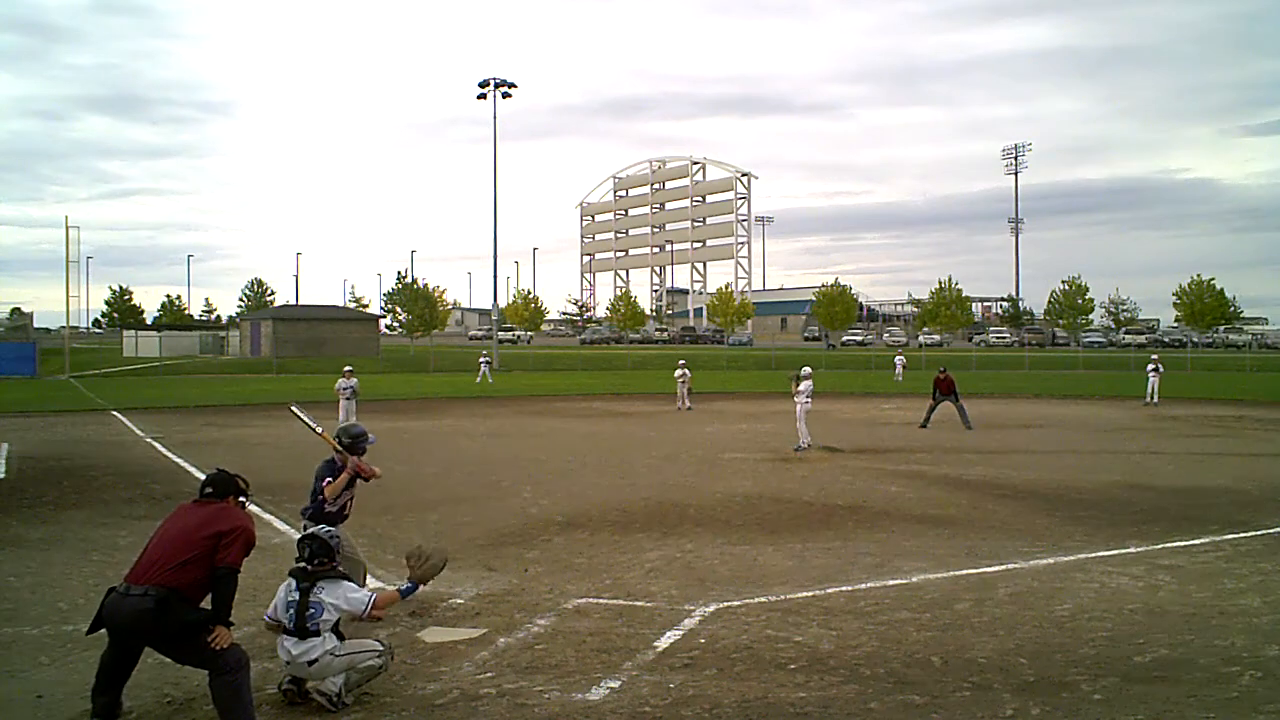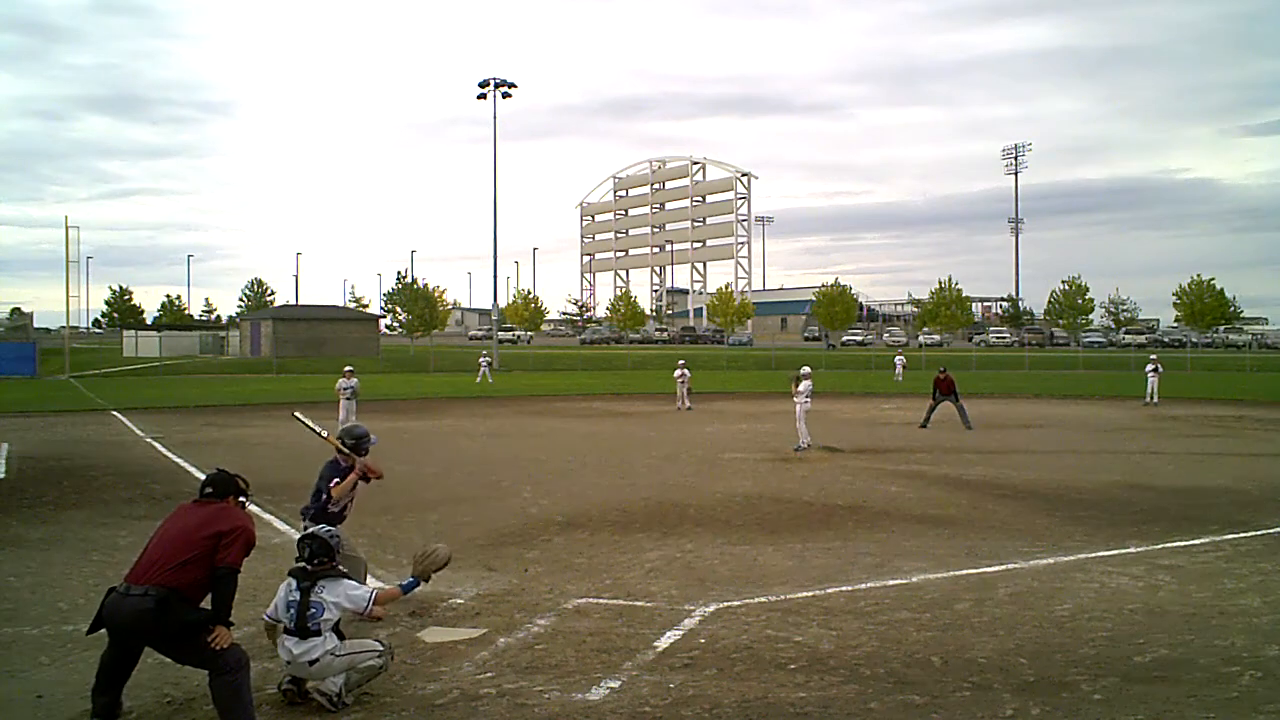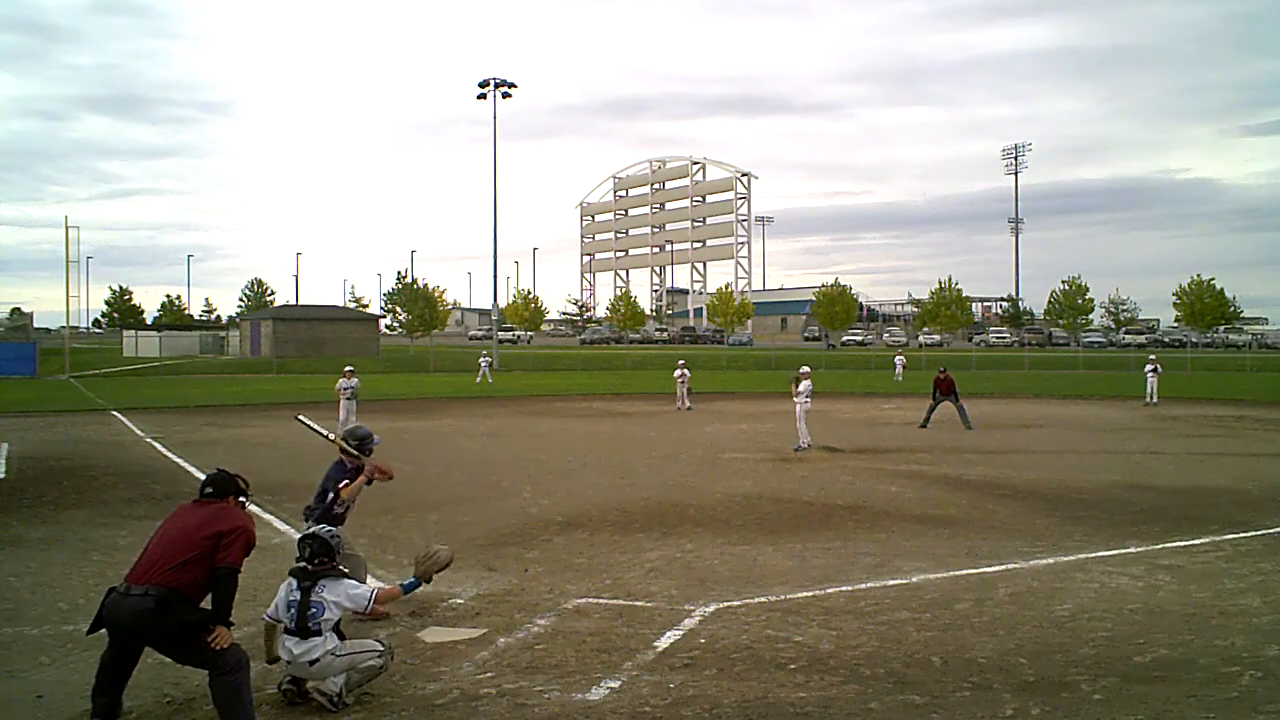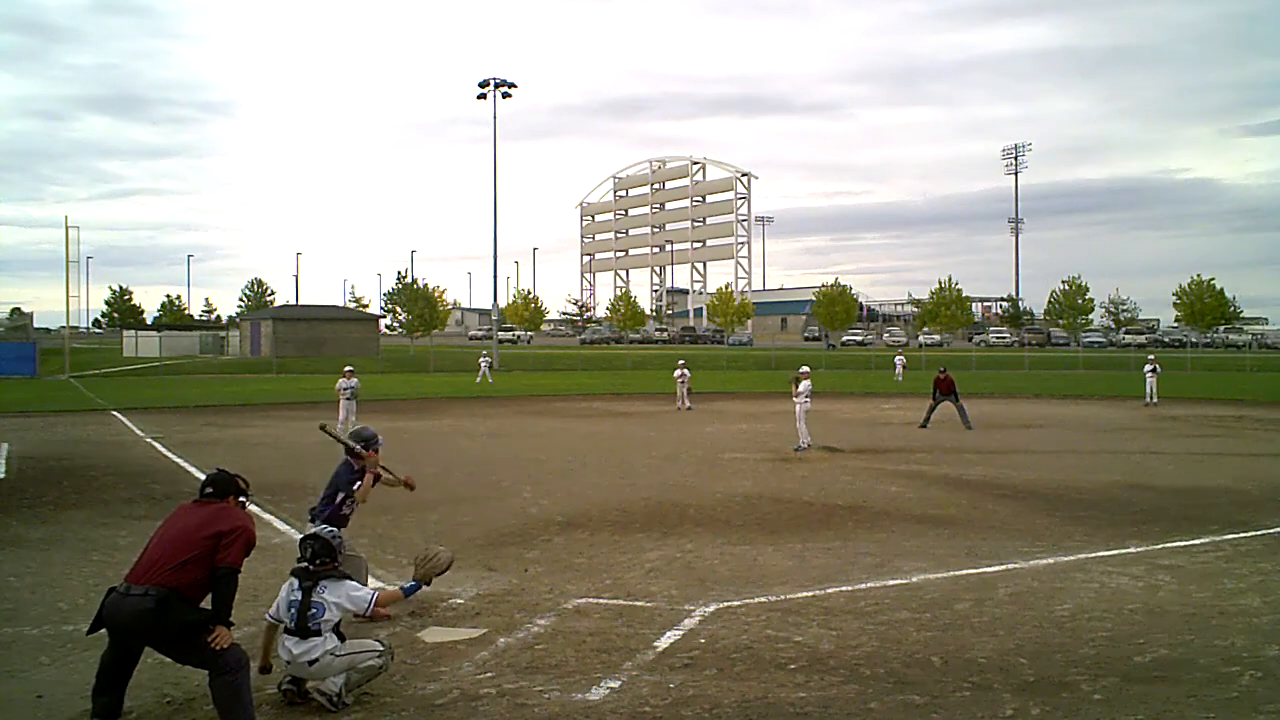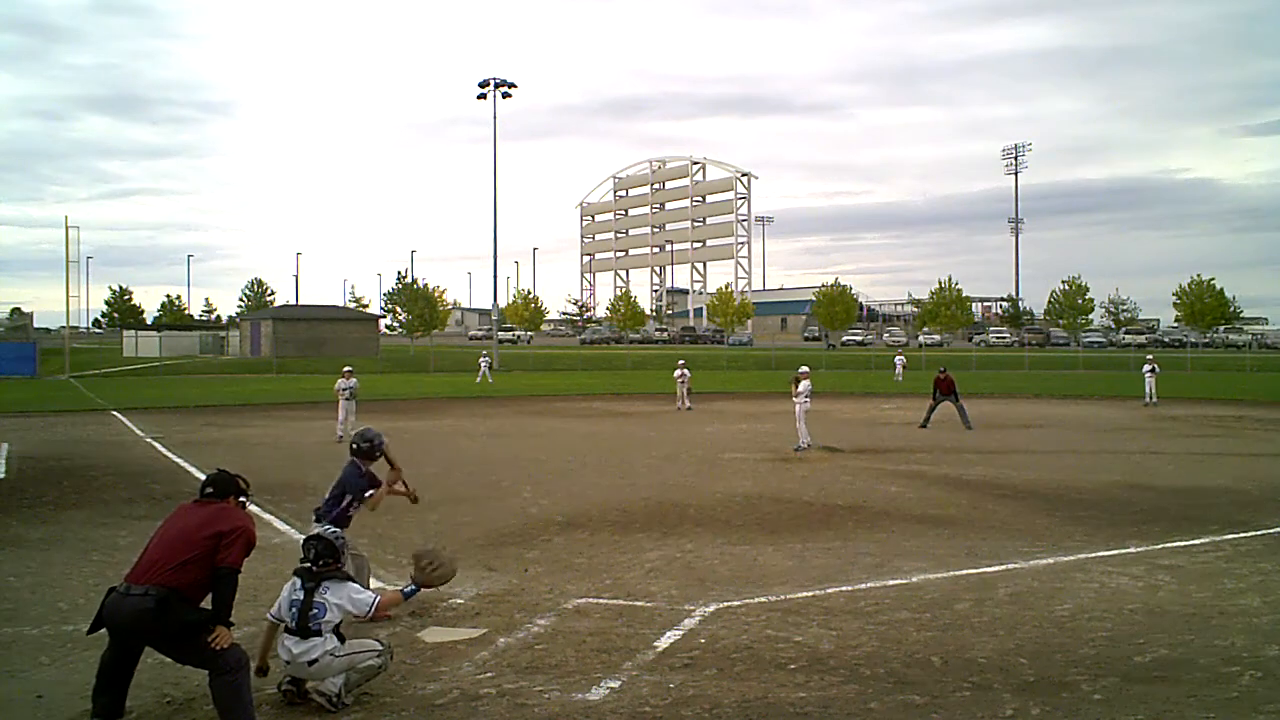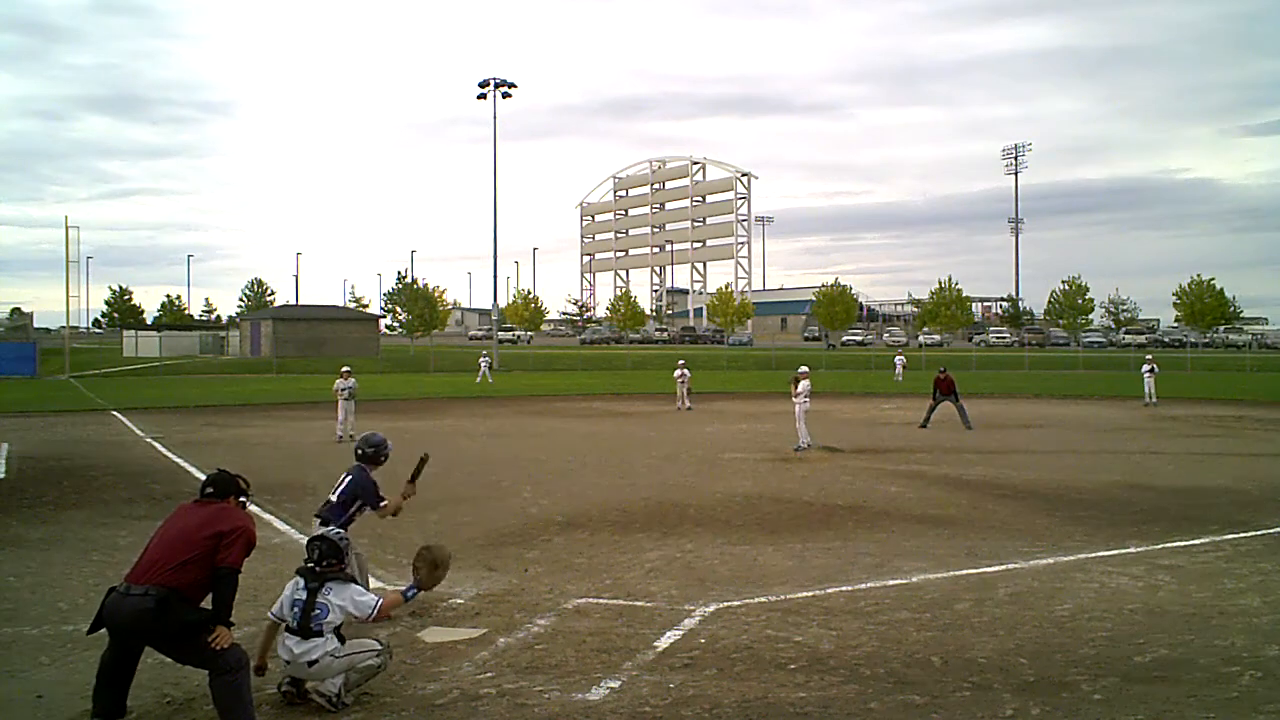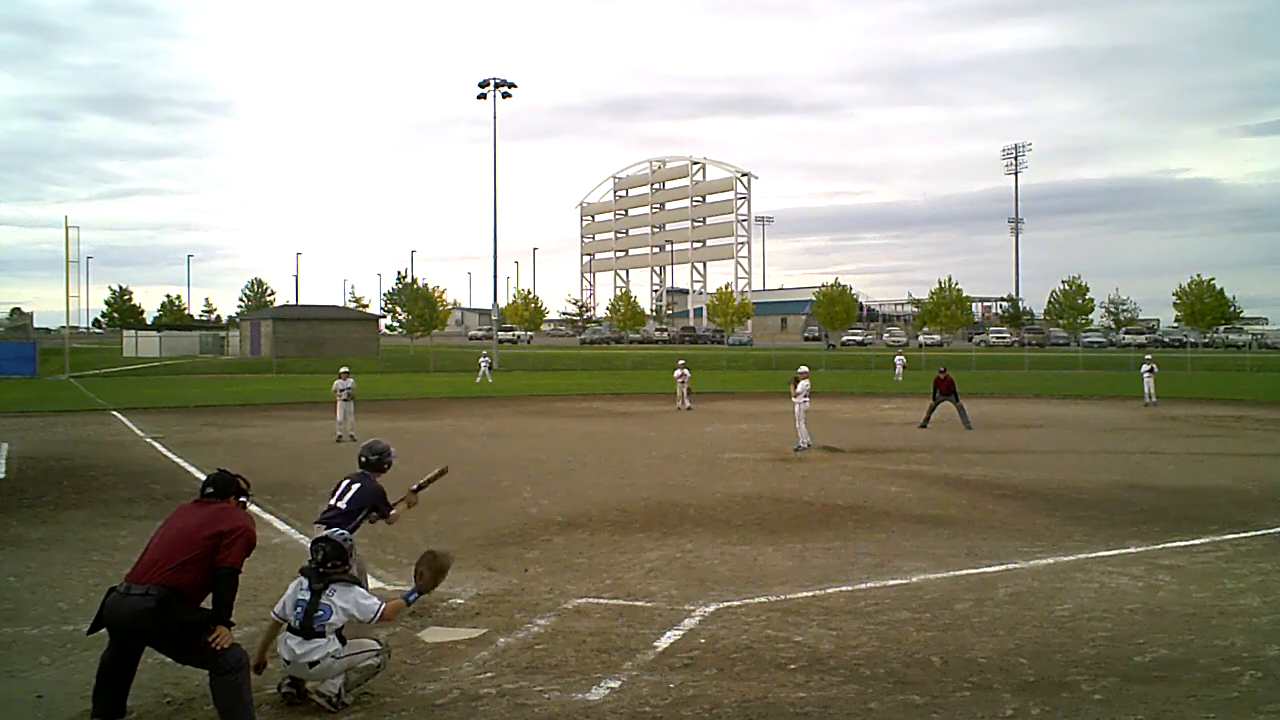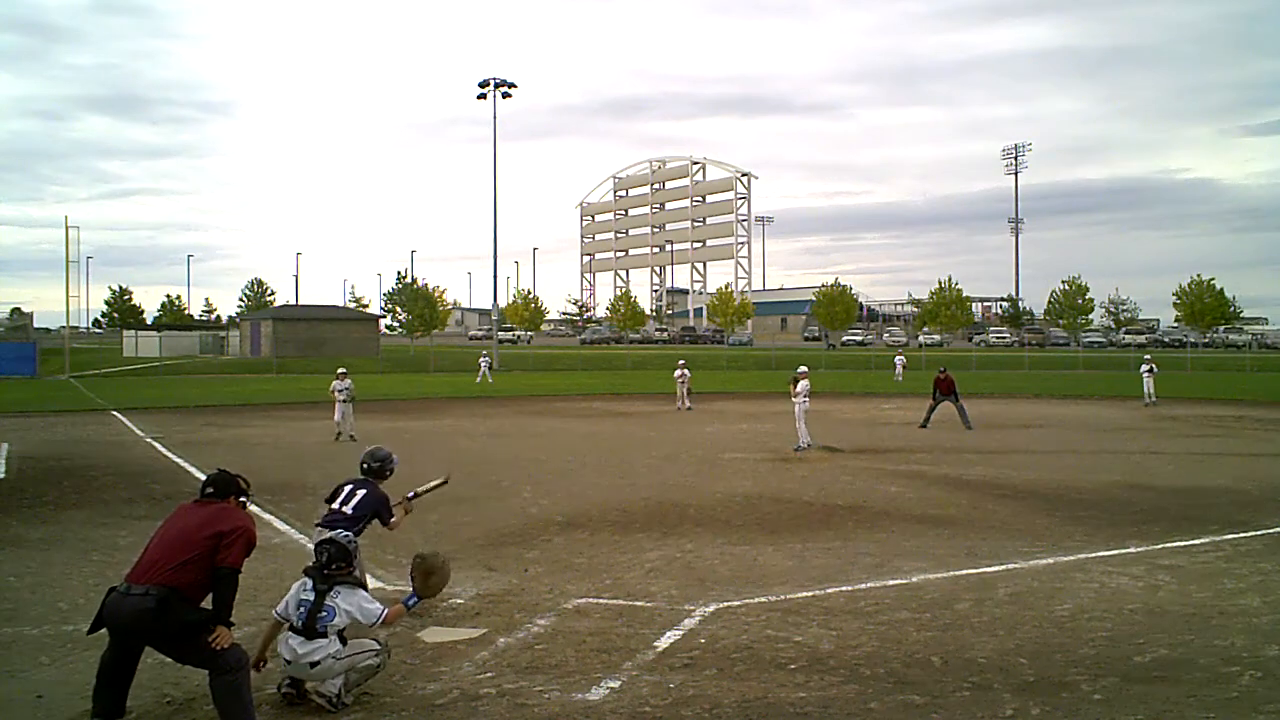
dt=0.1s
person 1, frame 1
left shoulder: (182, 511)
right shoulder: (238, 521)
right elbow: (226, 575)
right wrist: (221, 622)
left hip: (117, 604)
right hip: (156, 610)
left knee: (121, 651)
right knee: (231, 661)
person 1, frame 2
left shoulder: (182, 511)
right shoulder: (237, 521)
right elbow: (225, 575)
right wrist: (221, 622)
left hip: (116, 604)
right hip: (156, 610)
left knee: (121, 651)
right knee: (231, 662)
person 1, frame 3
left shoulder: (182, 512)
right shoulder: (238, 521)
right elbow: (226, 575)
right wrist: (222, 622)
left hip: (117, 604)
right hip: (156, 610)
left knee: (121, 650)
right knee: (231, 662)
person 1, frame 4
left shoulder: (182, 512)
right shoulder: (238, 521)
right elbow: (225, 575)
right wrist: (222, 622)
left hip: (117, 604)
right hip: (156, 610)
left knee: (121, 651)
right knee: (231, 662)
person 1, frame 5
left shoulder: (182, 512)
right shoulder: (238, 521)
right elbow: (226, 575)
right wrist: (222, 622)
left hip: (117, 604)
right hip: (156, 609)
left knee: (121, 651)
right knee: (230, 662)
person 1, frame 6
left shoulder: (183, 511)
right shoulder: (238, 521)
right elbow: (226, 575)
right wrist: (222, 622)
left hip: (117, 604)
right hip: (157, 609)
left knee: (121, 652)
right knee: (231, 662)
person 1, frame 7
left shoulder: (183, 512)
right shoulder: (239, 521)
right elbow: (226, 575)
right wrist: (222, 622)
left hip: (117, 604)
right hip: (156, 609)
left knee: (120, 653)
right knee: (231, 661)
person 1, frame 8
left shoulder: (183, 512)
right shoulder: (239, 521)
right elbow: (226, 575)
right wrist: (222, 622)
left hip: (117, 603)
right hip: (157, 609)
left knee: (121, 653)
right knee: (231, 661)
person 2, frame 1
left shoulder: (290, 584)
right shoulder: (338, 588)
left elbow: (270, 624)
right elbow: (377, 604)
right wrist: (412, 584)
left hip: (289, 661)
right hip: (319, 662)
right knee: (382, 653)
left ankle: (294, 680)
right ankle: (332, 689)
person 2, frame 2
left shoulder: (290, 584)
right shoulder: (339, 586)
left elbow: (269, 624)
right elbow: (378, 599)
left wrist: (278, 644)
right wrist: (415, 580)
left hip: (289, 660)
right hip: (319, 662)
right knee: (382, 653)
left ankle: (293, 680)
right ankle: (332, 689)
person 2, frame 3
left shoulder: (291, 583)
right shoulder: (341, 586)
left elbow: (270, 623)
right elbow: (380, 598)
left wrist: (269, 652)
right wrist: (417, 580)
left hip: (291, 661)
right hip: (319, 662)
right knee: (383, 652)
left ankle: (293, 680)
right ankle: (332, 688)
person 2, frame 4
left shoulder: (293, 583)
right shoulder: (340, 586)
left elbow: (272, 622)
right elbow: (381, 600)
left wrist: (264, 659)
right wrist: (416, 583)
left hip: (291, 660)
right hip: (319, 661)
right knee: (382, 652)
left ankle: (292, 681)
right ankle: (334, 688)
person 2, frame 5
left shoulder: (294, 583)
right shoulder: (343, 588)
left elbow: (272, 623)
right elbow: (381, 605)
left wrist: (261, 660)
right wrist: (415, 586)
left hip: (289, 661)
right hip: (320, 663)
right knee: (381, 652)
left ankle: (293, 680)
right ankle: (332, 688)
person 2, frame 6
left shoulder: (296, 583)
right shoulder: (346, 590)
left elbow: (273, 622)
right elbow: (383, 608)
left wrist: (260, 659)
right wrist: (415, 587)
left hip: (289, 661)
right hip: (320, 663)
right knee: (381, 652)
left ankle: (292, 680)
right ankle: (331, 689)
person 2, frame 7
left shoulder: (300, 584)
right shoulder: (350, 592)
left elbow: (275, 621)
right elbow: (386, 613)
left wrist: (260, 657)
right wrist: (417, 591)
left hip: (290, 660)
right hip: (320, 664)
right knee: (379, 652)
left ankle: (293, 681)
right ankle: (332, 690)
person 2, frame 8
left shoulder: (303, 584)
right shoulder: (353, 594)
left elbow: (277, 621)
right elbow: (387, 618)
left wrist: (260, 653)
right wrist: (416, 596)
left hip: (290, 661)
right hip: (321, 664)
right knee: (379, 652)
left ankle: (293, 681)
right ankle: (331, 690)
person 3, frame 1
left shoulder: (353, 463)
right shoulder: (327, 468)
left elbow: (376, 473)
right elbow: (329, 493)
left wrist: (368, 469)
right wrist: (349, 470)
left hip: (335, 527)
right hip: (316, 527)
left knee: (357, 565)
person 3, frame 2
left shoulder: (354, 464)
right shoulder: (331, 469)
left elbow: (378, 474)
right elbow: (337, 494)
left wrist: (371, 468)
right wrist: (357, 472)
left hip: (333, 527)
right hip: (316, 527)
left knee: (357, 563)
person 3, frame 3
left shoulder: (357, 467)
right shoulder: (337, 471)
left elbow: (384, 475)
right elbow: (346, 496)
left wrist: (383, 472)
right wrist: (366, 474)
left hip: (333, 528)
right hip: (319, 529)
left knee: (357, 563)
person 3, frame 4
left shoulder: (359, 469)
right shoulder: (345, 471)
left elbow: (381, 480)
right elbow: (362, 497)
left wrist: (403, 481)
right wrist: (371, 471)
left hip: (333, 529)
left knee: (358, 564)
person 3, frame 5
left shoulder: (361, 471)
right shoulder: (355, 474)
left elbow: (379, 488)
right elbow: (371, 504)
left wrist: (403, 491)
right wrist: (389, 483)
left hip: (334, 529)
left knee: (360, 562)
person 3, frame 6
left shoulder: (355, 472)
right shoulder: (364, 480)
right elbow: (382, 512)
right wrist: (404, 496)
left hip: (330, 529)
left knee: (358, 560)
person 3, frame 7
left shoulder: (350, 478)
right shoulder: (375, 489)
right elbow: (391, 519)
right wrist: (409, 503)
left hip: (321, 529)
left knee: (357, 564)
person 3, frame 8
left shoulder: (349, 484)
right shoulder: (379, 496)
left elbow: (328, 504)
right elbow: (391, 525)
right wrist: (405, 510)
left hip: (321, 533)
left knee: (356, 564)
